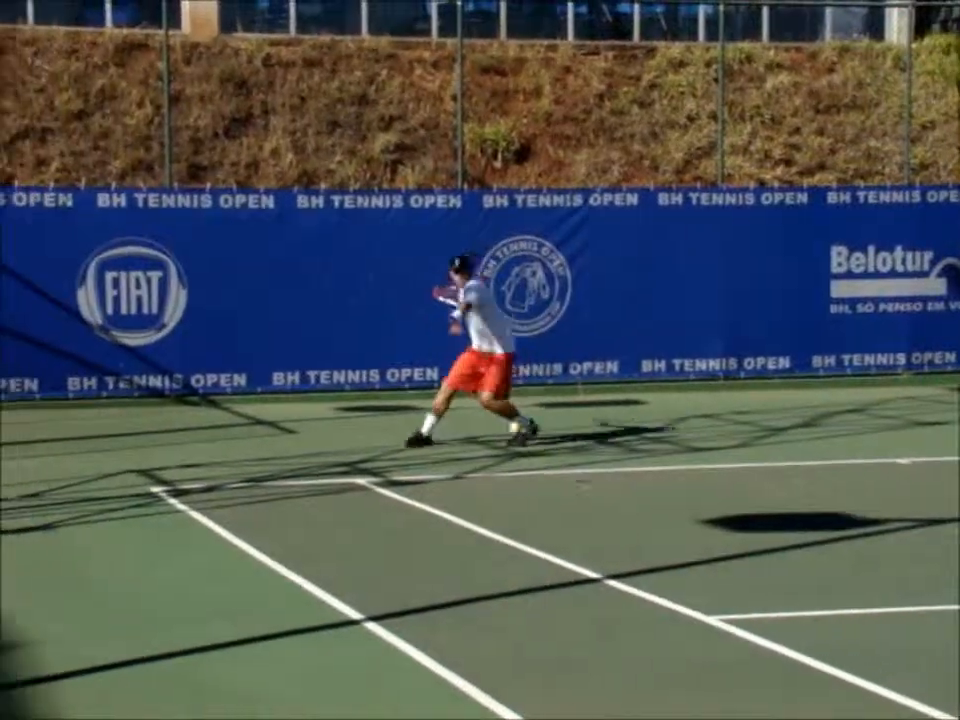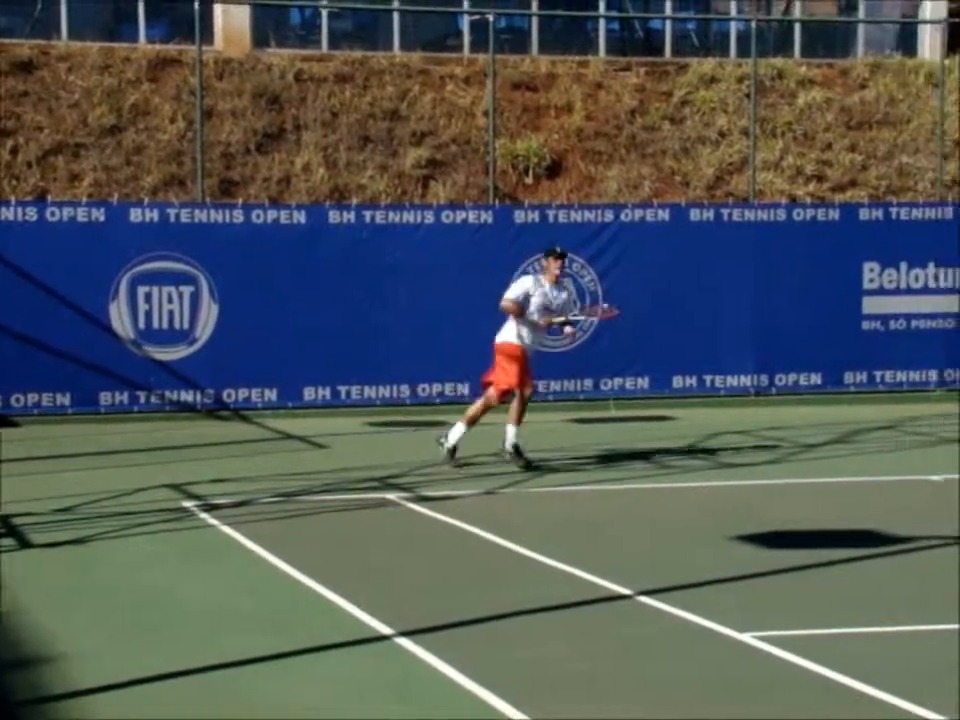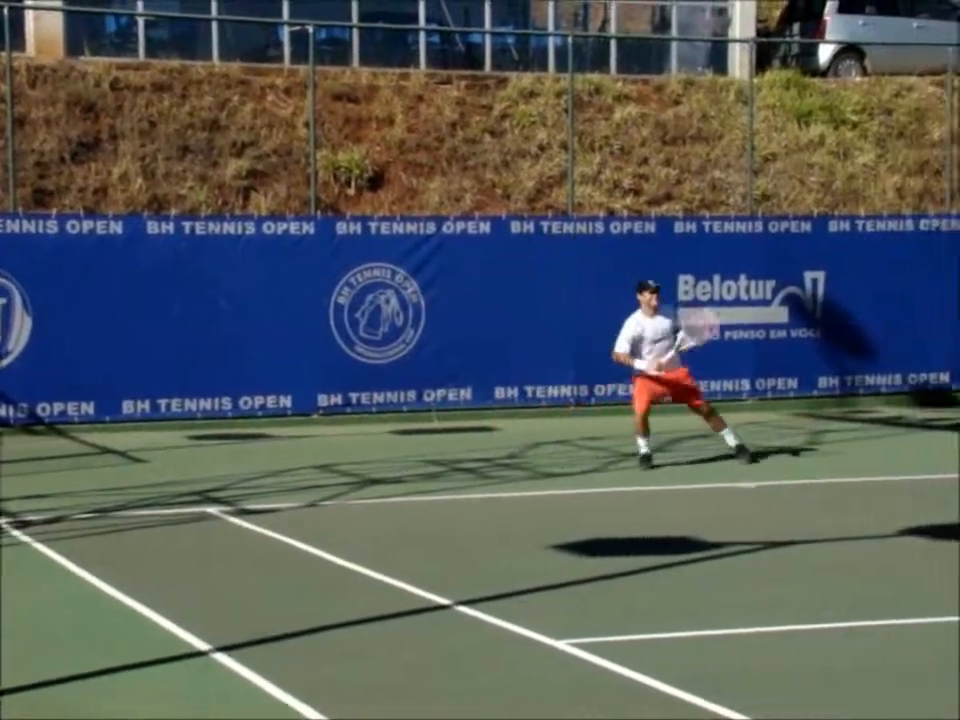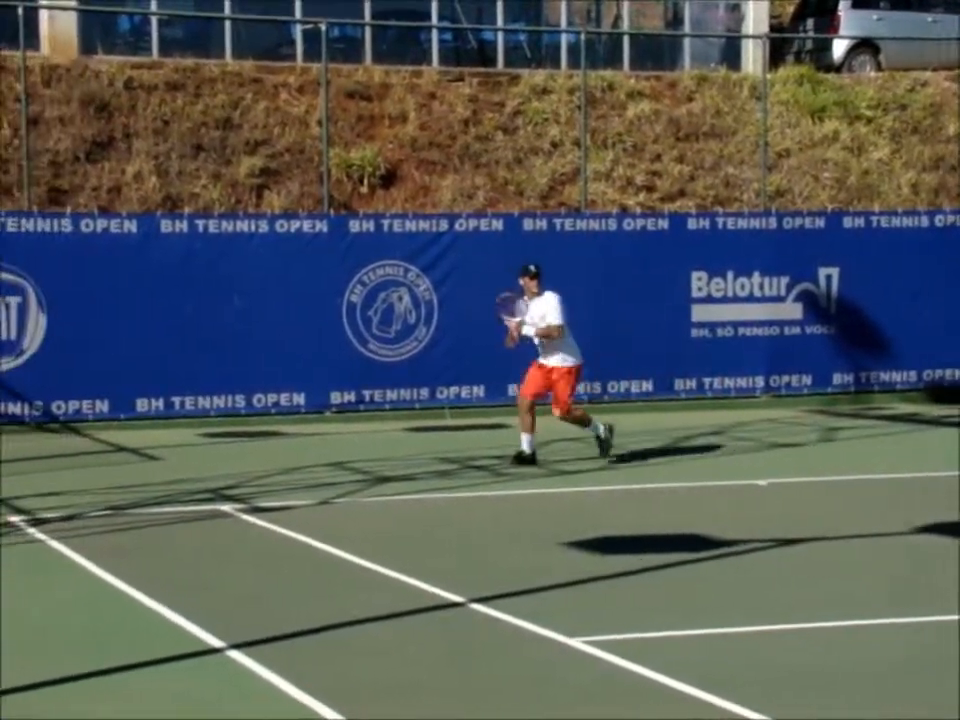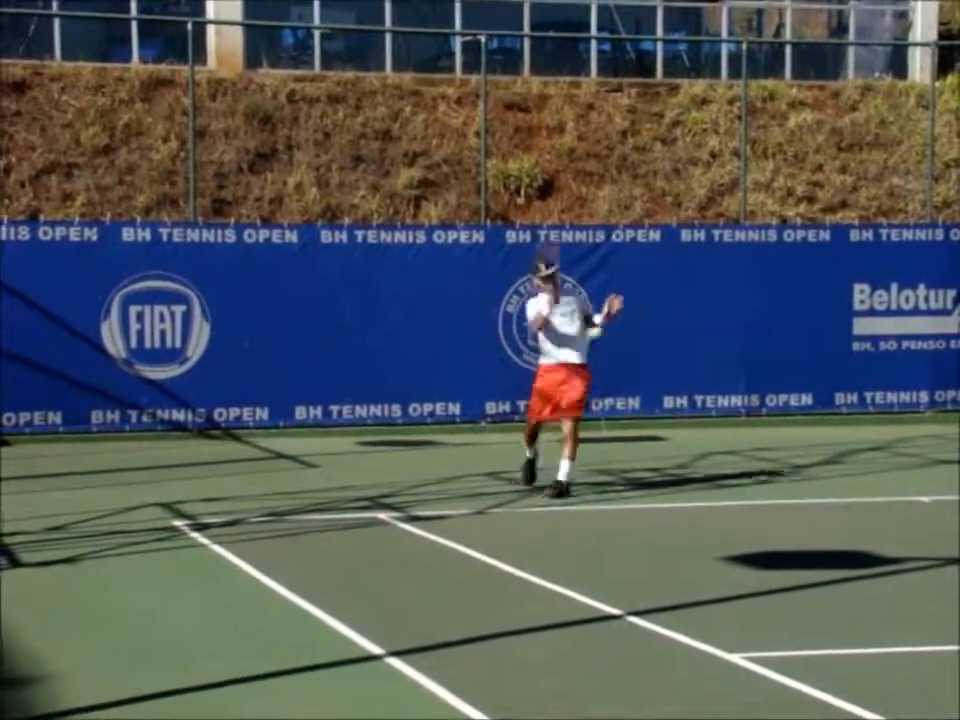
dt=1s
person 1, frame 1
left shoulder: (473, 286)
right shoulder: (465, 289)
left elbow: (467, 305)
left wrist: (458, 319)
left hip: (500, 351)
right hip: (480, 348)
left knee: (488, 398)
right knee: (447, 387)
left ankle: (525, 425)
right ankle: (424, 433)
person 1, frame 2
left shoulder: (566, 293)
right shoulder: (528, 282)
left elbow: (565, 323)
right elbow: (506, 304)
left wrist: (568, 329)
right wrist: (534, 319)
left hip: (525, 349)
right hip: (510, 343)
left knee: (494, 395)
right knee: (523, 390)
left ankle: (451, 440)
right ankle: (511, 445)
person 1, frame 3
left shoulder: (667, 314)
right shoulder: (632, 324)
right elbow: (618, 355)
left wrist: (682, 338)
right wrist: (644, 365)
left hip: (675, 372)
right hip: (648, 376)
left knee: (705, 408)
right knee: (640, 410)
left ankle: (735, 445)
right ankle: (644, 452)
person 1, frame 4
left shoulder: (552, 299)
right shoulder: (524, 304)
left elbow: (555, 331)
right elbow: (520, 328)
left wrist: (527, 329)
right wrist: (513, 334)
left hip: (566, 363)
right hip: (545, 361)
left knee: (562, 412)
right knee: (524, 400)
left ankle: (600, 430)
right ankle: (527, 451)
person 1, frame 5
left shoulder: (575, 295)
right shoulder: (533, 303)
left elbow: (590, 322)
right elbow: (538, 326)
left wrist: (607, 314)
right wrist: (548, 304)
left hip: (579, 366)
right hip: (550, 367)
left knee: (570, 420)
right knee: (534, 420)
left ankle: (563, 481)
right ankle: (530, 457)
